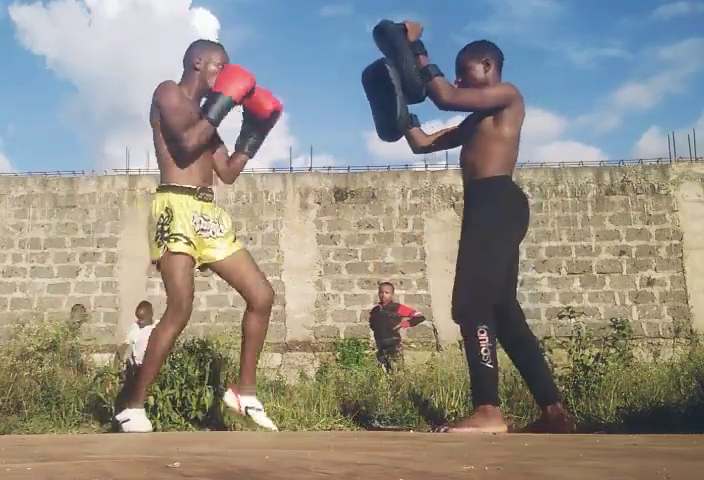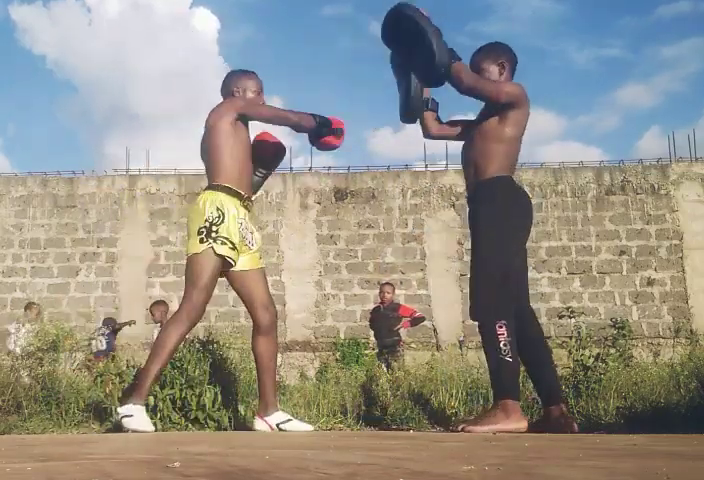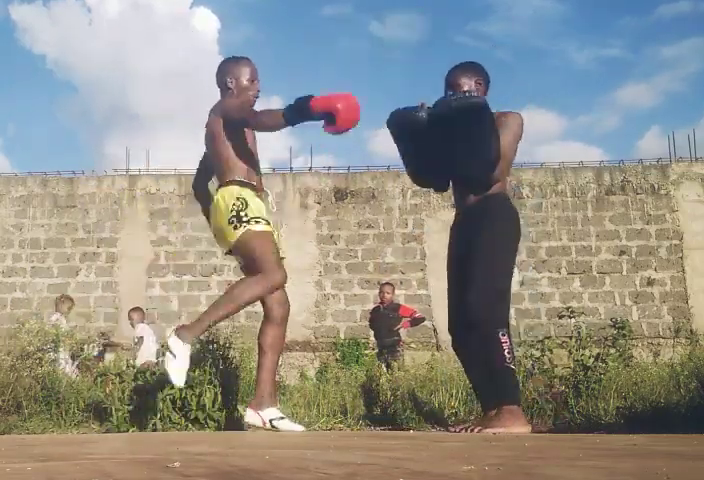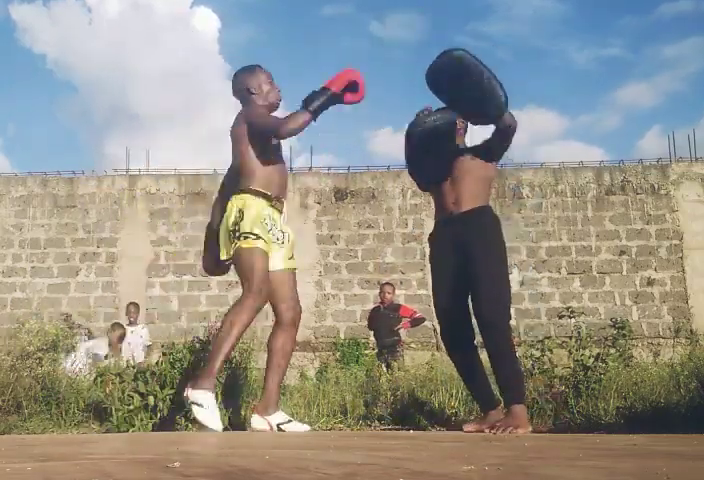
dt=0.5s
person 1, frame 1
left shoulder: (507, 95)
right shoulder: (474, 122)
left elbow: (445, 98)
right elbow: (422, 143)
left wrist: (416, 50)
left hip: (497, 203)
right hip: (490, 208)
left knee: (472, 302)
right knee: (502, 309)
left ankle: (488, 411)
right ankle: (553, 411)
person 1, frame 2
left shoulder: (513, 97)
right shoulder: (482, 121)
left elbow: (466, 81)
right elbow: (432, 128)
right wrist: (421, 88)
left hip: (500, 202)
right hip: (490, 206)
left knee: (491, 298)
right knee: (513, 305)
left ankle: (507, 406)
right ankle: (556, 410)
person 1, frame 3
left shoulder: (507, 121)
right shoulder: (446, 133)
left elbow: (492, 170)
right elbow: (437, 181)
right wrist: (422, 144)
left hip: (494, 215)
right hip: (464, 223)
left knee: (486, 309)
right knee: (461, 323)
left ankle: (512, 412)
right ankle: (494, 407)
person 1, frame 4
left shoulder: (483, 153)
right shoulder: (430, 167)
left elbow: (507, 127)
right elbow: (423, 173)
right wrist: (431, 147)
left hip: (480, 229)
right hip: (444, 237)
left knee: (492, 316)
right knee: (453, 329)
left ankle: (517, 411)
right ankle: (490, 409)
person 2, frame 1
left shoulder: (207, 109)
right shoulder: (168, 94)
left elbow: (229, 174)
right elbow: (187, 144)
left wrist: (259, 126)
right wrist: (223, 100)
left hip: (210, 215)
right hip: (177, 211)
left knee: (261, 297)
right knee: (179, 313)
left ankle: (243, 391)
right ankle: (134, 405)
person 2, frame 2
left shoulder: (233, 133)
right shoulder: (227, 109)
right elbow: (284, 116)
left wrist: (264, 166)
right wrist: (319, 125)
left hip: (239, 222)
right hip: (217, 213)
left knee: (266, 317)
right knee: (191, 311)
left ankle: (269, 411)
right ankle: (134, 402)
person 2, frame 3
left shoulder: (222, 125)
right shoulder: (226, 106)
left elbow: (202, 179)
right elbow: (264, 120)
left wrist: (213, 216)
right wrist: (312, 108)
left hip: (245, 205)
right hip: (239, 201)
left knee: (279, 309)
right knee: (272, 275)
left ankle: (263, 406)
right ankle: (186, 335)
person 2, frame 4
left shoulder: (260, 127)
right shoulder: (251, 114)
left elbow: (225, 187)
right elbow: (285, 128)
left wrist: (212, 237)
right wrist: (323, 98)
left hip: (271, 223)
right hip: (250, 213)
left knee: (290, 316)
right knee: (255, 295)
left ankle: (267, 410)
right ankle: (202, 385)
